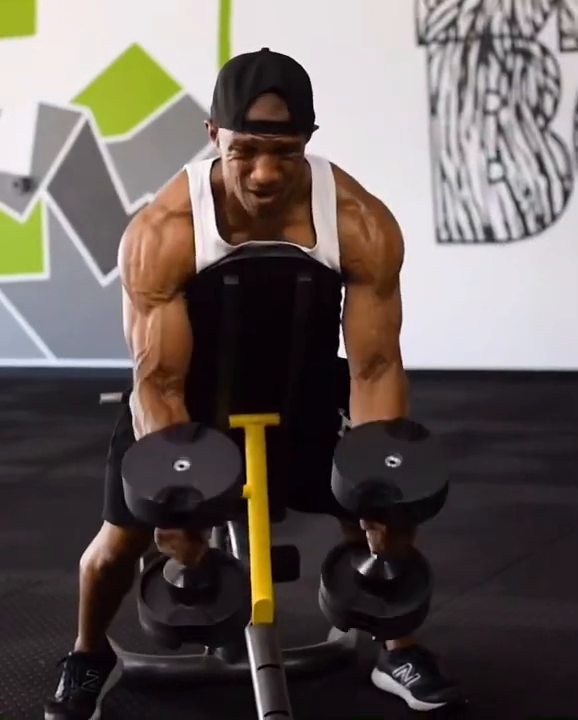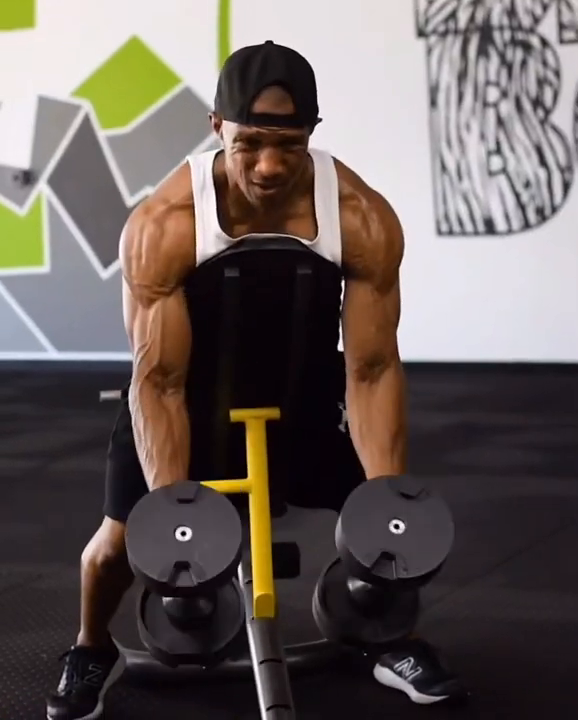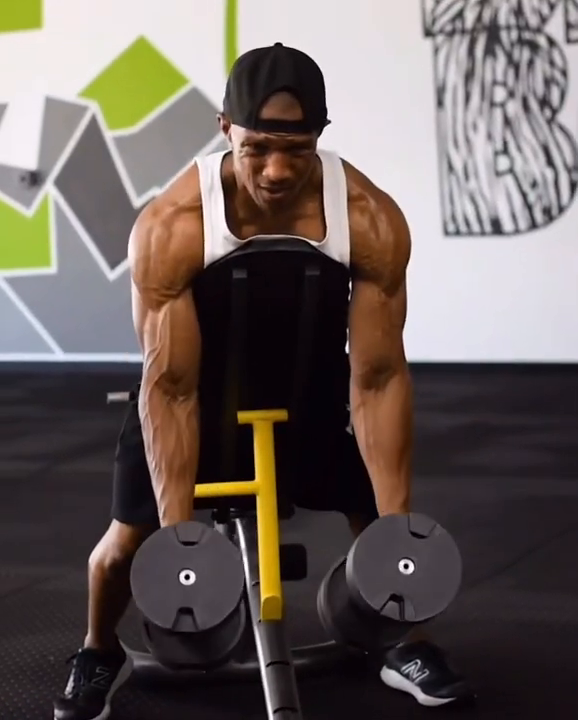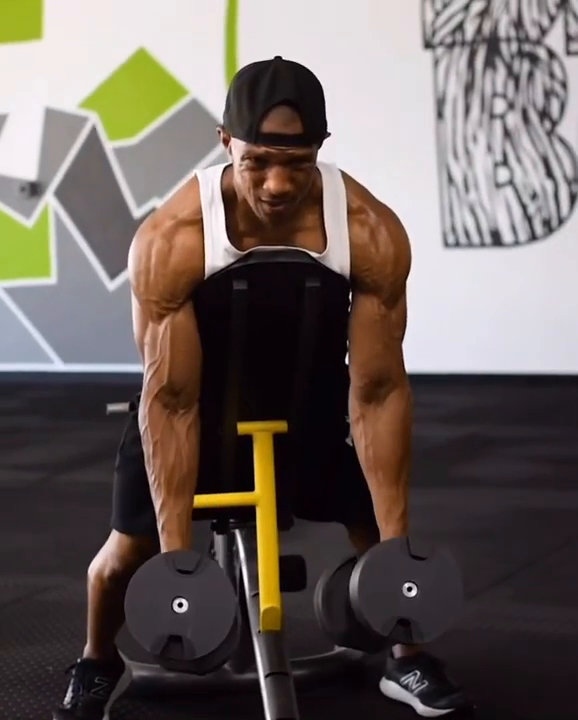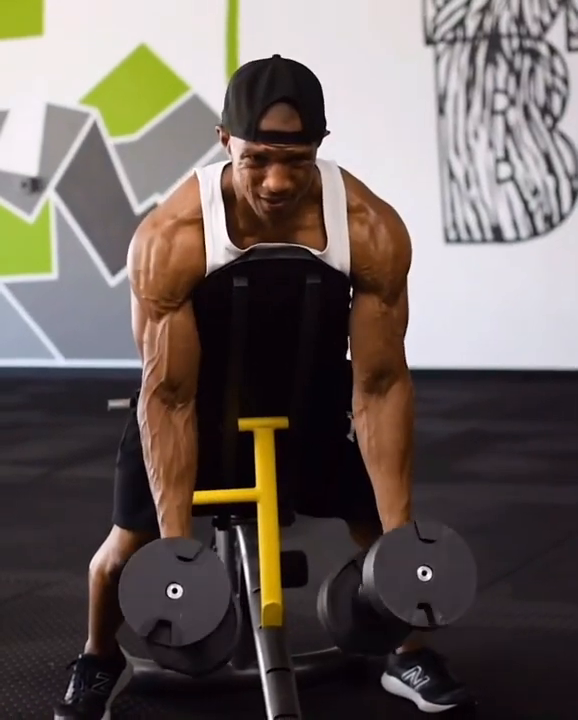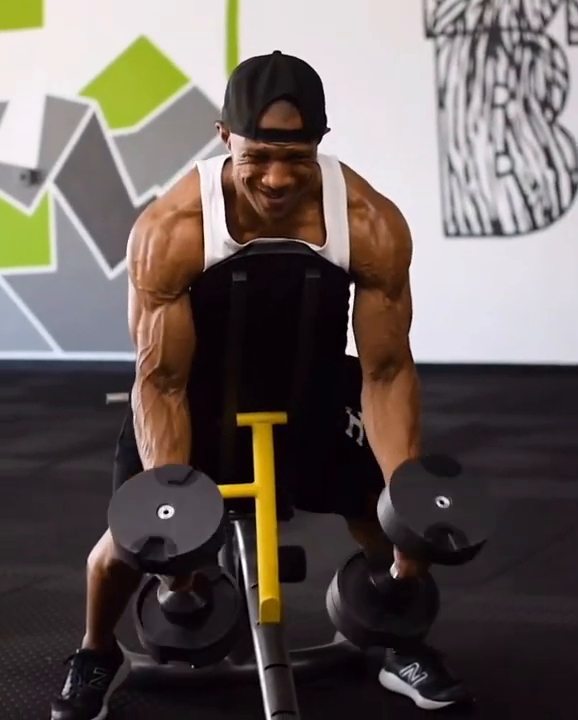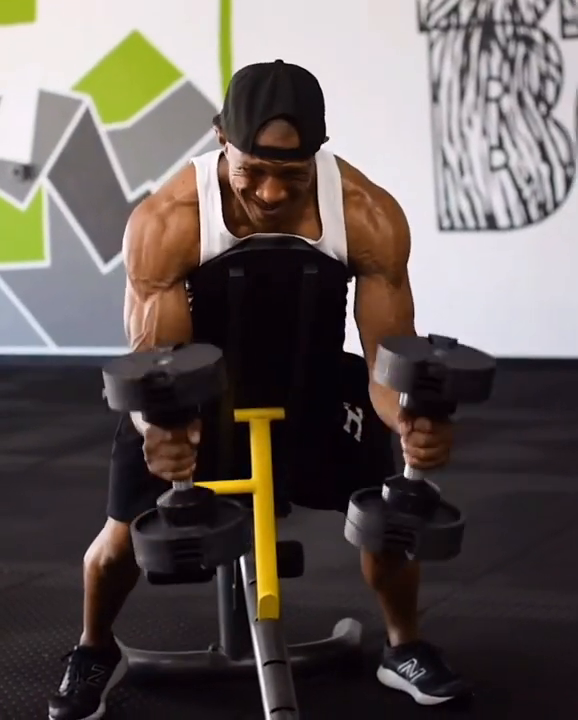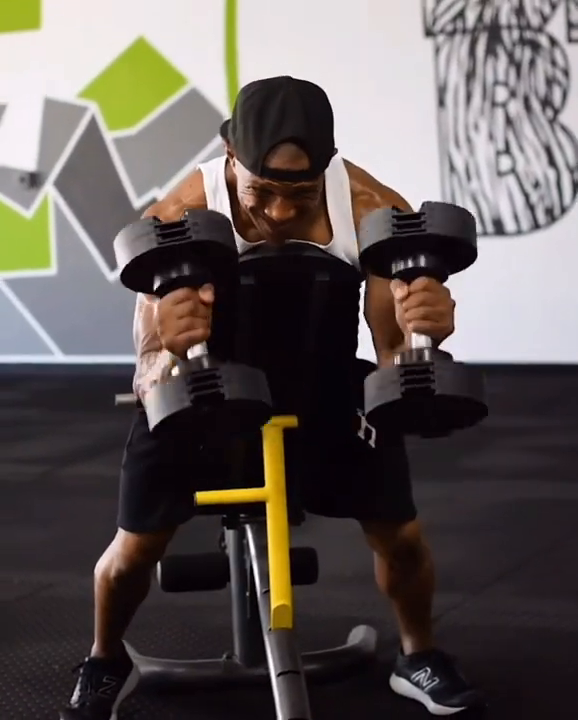
dt=0.2s
person 1, frame 1
left shoulder: (362, 223)
right shoulder: (159, 232)
left elbow: (375, 366)
right elbow: (158, 381)
right hip: (195, 378)
left knee: (380, 523)
right knee: (121, 537)
left ankle: (399, 652)
right ankle: (90, 659)
person 1, frame 2
left shoulder: (363, 218)
right shoulder: (159, 225)
left elbow: (371, 369)
right elbow: (159, 381)
right hip: (194, 374)
right knee: (122, 534)
left ankle: (400, 647)
right ankle: (92, 653)
person 1, frame 3
left shoulder: (372, 220)
right shoulder: (168, 227)
left elbow: (377, 376)
right elbow: (171, 387)
left wrist: (397, 522)
right wrist: (179, 533)
right hip: (200, 378)
left knee: (383, 523)
right knee: (130, 536)
left ankle: (408, 649)
right ankle: (100, 655)
person 1, frame 4
left shoulder: (372, 233)
right shoulder: (168, 240)
left elbow: (377, 392)
right elbow: (171, 400)
left wrist: (396, 539)
right wrist: (176, 551)
right hip: (199, 388)
left knee: (381, 535)
right knee: (130, 549)
left ankle: (407, 662)
right ankle: (99, 666)
person 1, frame 5
left shoulder: (372, 229)
right shoulder: (168, 237)
left elbow: (380, 384)
right elbow: (168, 397)
left wrist: (400, 528)
right wrist: (176, 545)
right hip: (202, 386)
left knee: (382, 533)
right knee: (133, 543)
left ankle: (408, 657)
right ankle: (100, 662)
person 1, frame 6
left shoulder: (372, 223)
right shoulder: (168, 229)
left elbow: (386, 371)
right elbow: (159, 382)
right hip: (201, 381)
left knee: (385, 524)
left ankle: (406, 654)
right ankle: (98, 656)
person 1, frame 7
left shoulder: (369, 216)
right shoulder: (164, 221)
left wrist: (412, 423)
right wrist: (158, 428)
right knee: (121, 535)
left ankle: (405, 649)
right ankle: (95, 653)
person 1, frame 8
left shoulder: (376, 213)
right shoulder: (176, 221)
left wrist: (422, 340)
right wrist: (170, 355)
left knee: (400, 533)
right knee: (135, 545)
left ankle: (419, 658)
right ankle: (107, 663)
